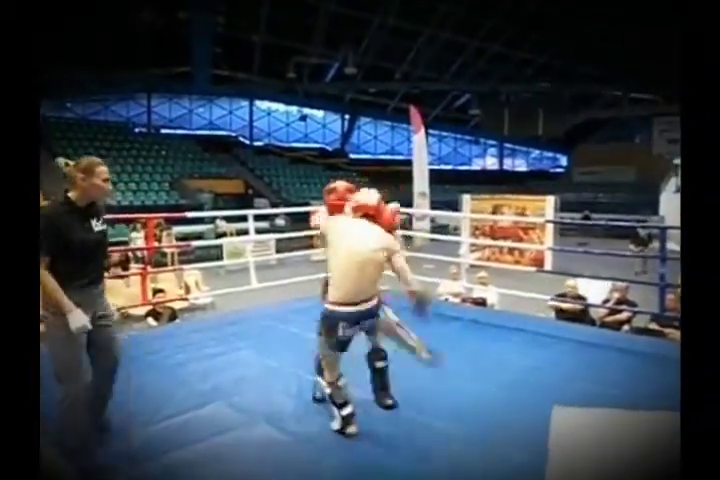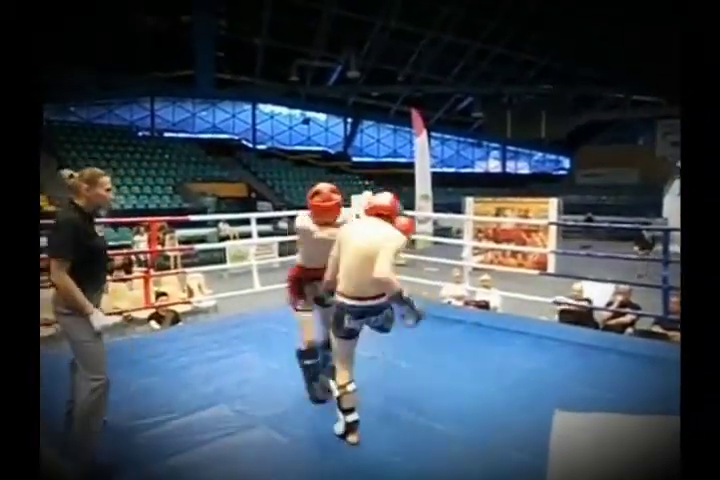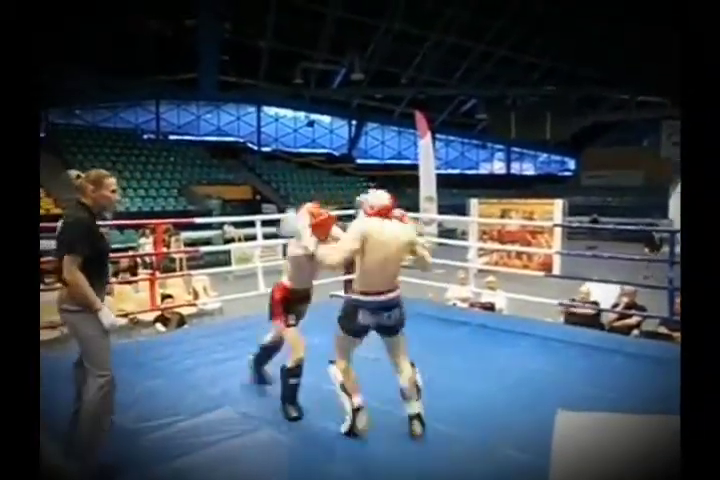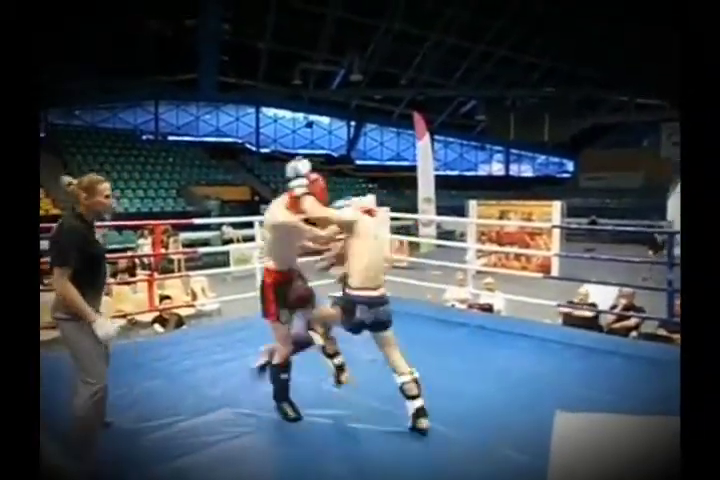
dt=0.2s
person 1, frame 1
left shoulder: (96, 211)
right shoulder: (54, 216)
right elbow: (41, 271)
left wrist: (105, 298)
right wrist: (70, 311)
left hip: (95, 301)
right hip: (65, 306)
left knee: (108, 365)
right knee: (75, 380)
left ankle: (93, 422)
person 1, frame 2
left shoulder: (85, 218)
right shoulder: (69, 222)
right elbow: (58, 276)
right wrist: (91, 312)
left hip: (86, 304)
right hip: (76, 309)
left knee: (84, 365)
right knee: (96, 377)
left ankle: (78, 420)
right ankle: (81, 456)
person 1, frame 3
left shoulder: (85, 217)
right shoulder: (78, 221)
right elbow: (70, 272)
right wrist: (100, 308)
left hip: (84, 304)
right hip: (81, 307)
left knee: (88, 363)
right knee: (102, 375)
left ankle: (81, 421)
right ankle: (84, 454)
person 1, frame 4
left shoulder: (85, 223)
right shoulder: (70, 230)
right elbow: (61, 282)
right wrist: (95, 318)
left hip: (87, 307)
right hip: (74, 314)
left knee: (97, 364)
right knee: (94, 382)
left ankle: (90, 418)
right ankle: (78, 457)
person 2, frame 1
left shoulder: (336, 223)
right shoulder: (387, 240)
left elbow: (319, 219)
right elbow: (412, 288)
right wrist: (422, 300)
left hip: (335, 315)
right hip: (367, 311)
left knee: (328, 370)
right knee: (385, 325)
left ankle: (346, 420)
person 2, frame 2
left shoulder: (348, 228)
right shoulder: (395, 236)
left elbow: (329, 277)
right elbow: (381, 274)
left wrist: (325, 295)
right wrist: (400, 295)
left hip: (347, 307)
right hip: (378, 306)
left knee: (343, 370)
left ankle: (350, 427)
person 2, frame 3
left shoulder: (364, 226)
right shoulder: (407, 231)
left elbow: (334, 259)
right elbow: (426, 263)
left wrist: (314, 245)
left hip: (361, 305)
right hip: (391, 303)
left knee: (341, 360)
right knee: (402, 362)
left ankle: (356, 418)
right ankle: (416, 418)
person 2, frame 4
left shoulder: (356, 219)
right shoulder: (374, 226)
left hip: (357, 301)
right hip: (379, 301)
left knee: (318, 318)
right knee: (395, 357)
right ankle: (419, 416)
person 3, frame 1
left shoulder: (360, 217)
right shoulder: (321, 218)
left hip: (363, 282)
right hip: (338, 286)
left knee: (376, 341)
right knee: (331, 339)
left ankle: (381, 389)
right ankle: (322, 383)
person 3, frame 2
left shoulder: (339, 217)
right shoulder: (303, 224)
left hip: (326, 275)
right hip: (303, 278)
left knee: (330, 332)
right knee: (309, 339)
left ankle: (324, 376)
right ankle: (312, 382)
person 3, frame 3
left shoulder: (327, 233)
right shoulder: (298, 250)
left hip: (303, 293)
right hip: (285, 297)
left knee: (280, 337)
right knee: (296, 355)
left ankle: (258, 362)
right ankle: (288, 401)
person 3, frame 4
left shoulder: (289, 206)
right shoulder: (280, 218)
right elbow: (320, 237)
right wrist: (345, 220)
left hip: (292, 275)
right hip: (276, 282)
left knee: (313, 331)
right knee: (284, 349)
left ankle: (270, 355)
right ankle: (282, 400)
